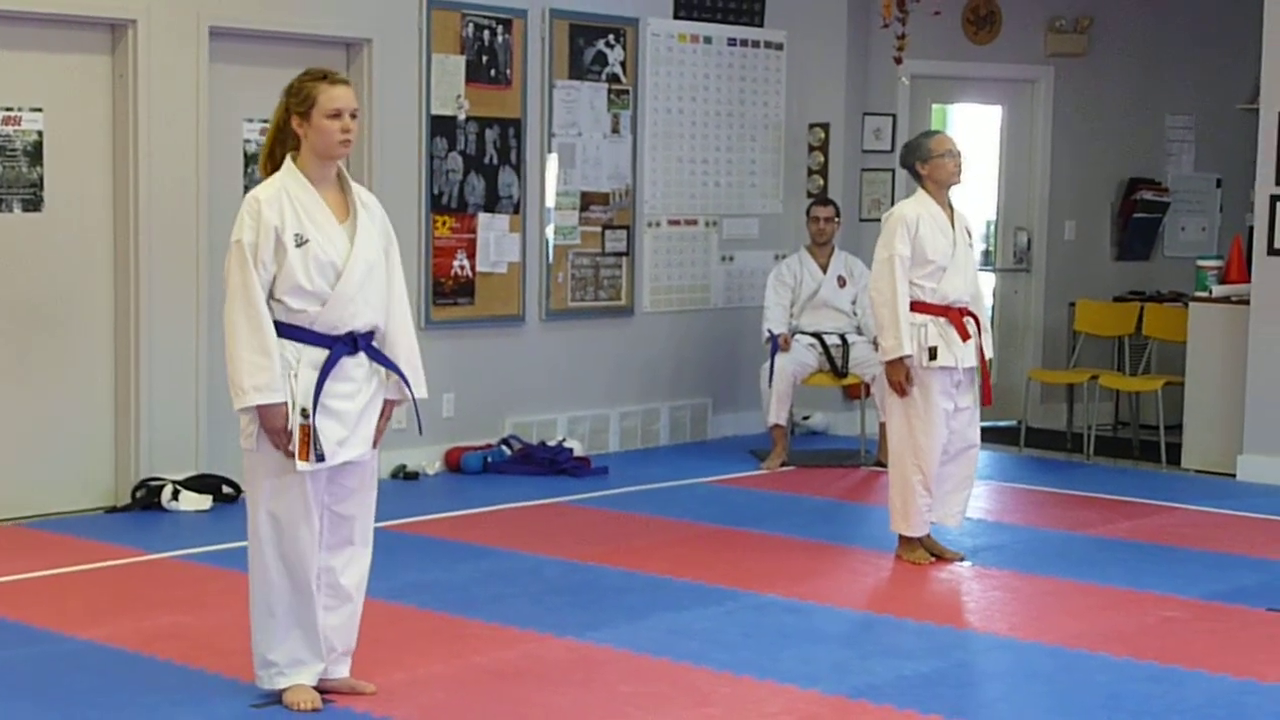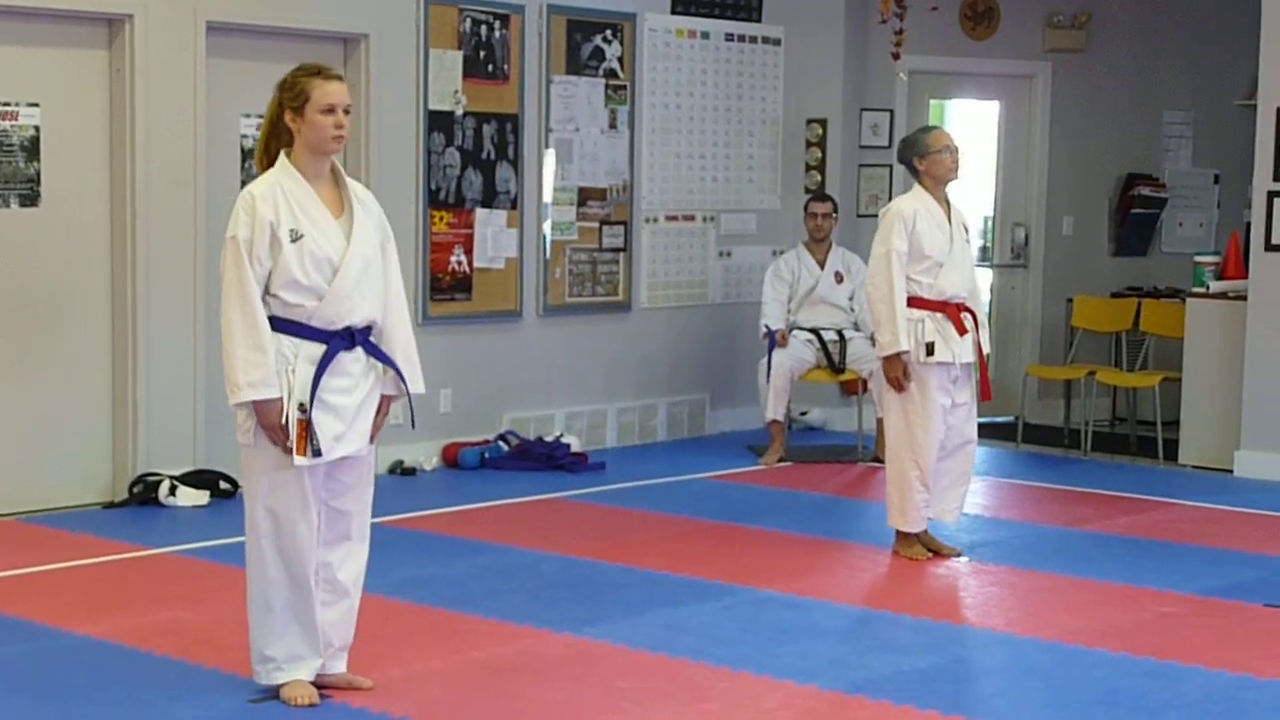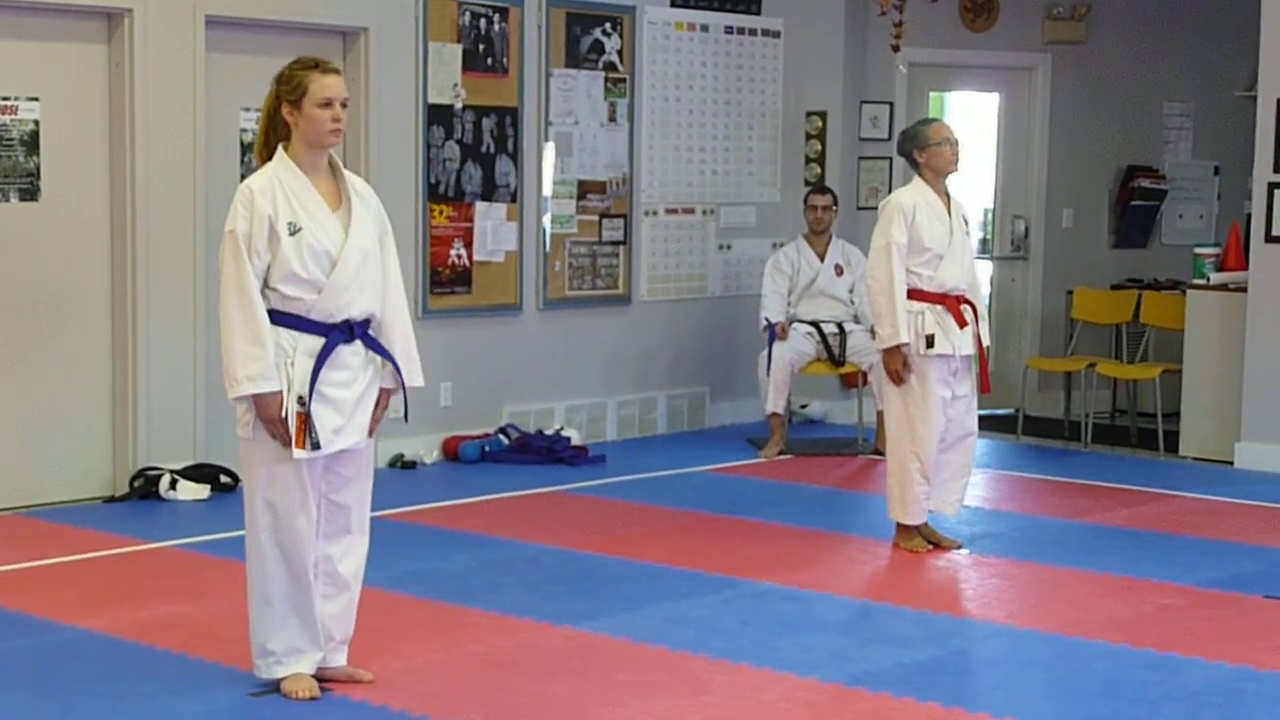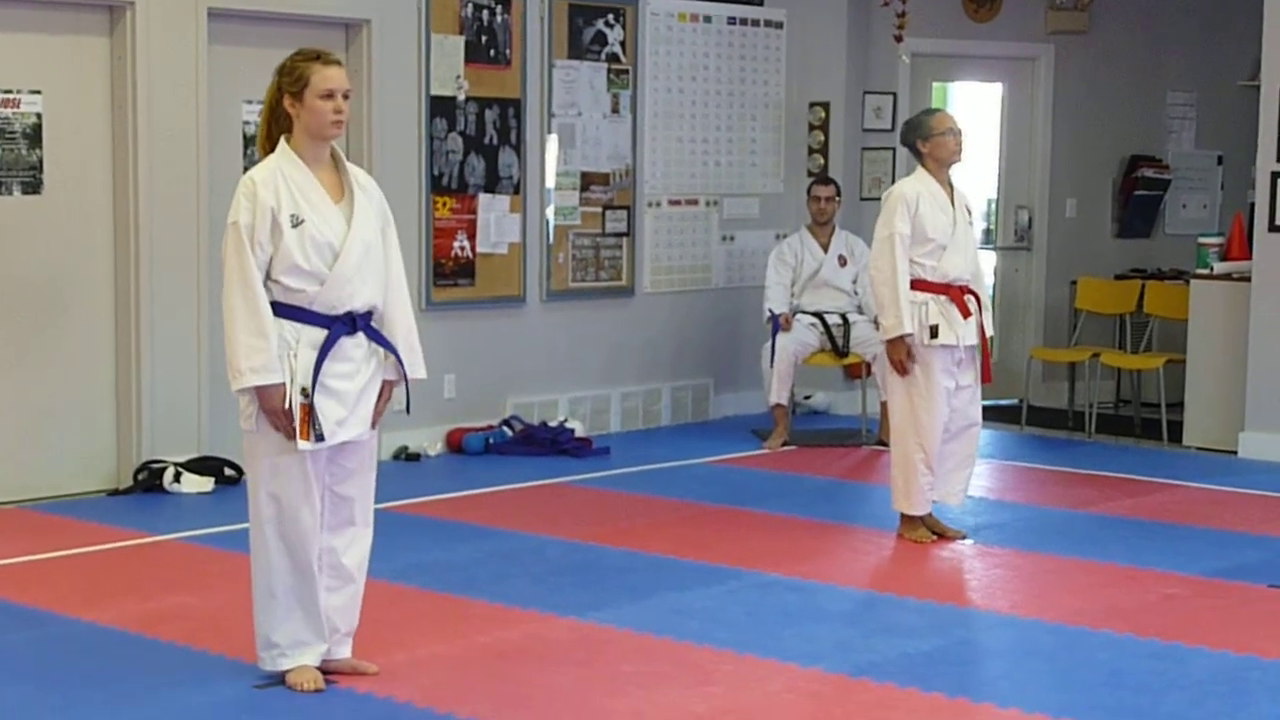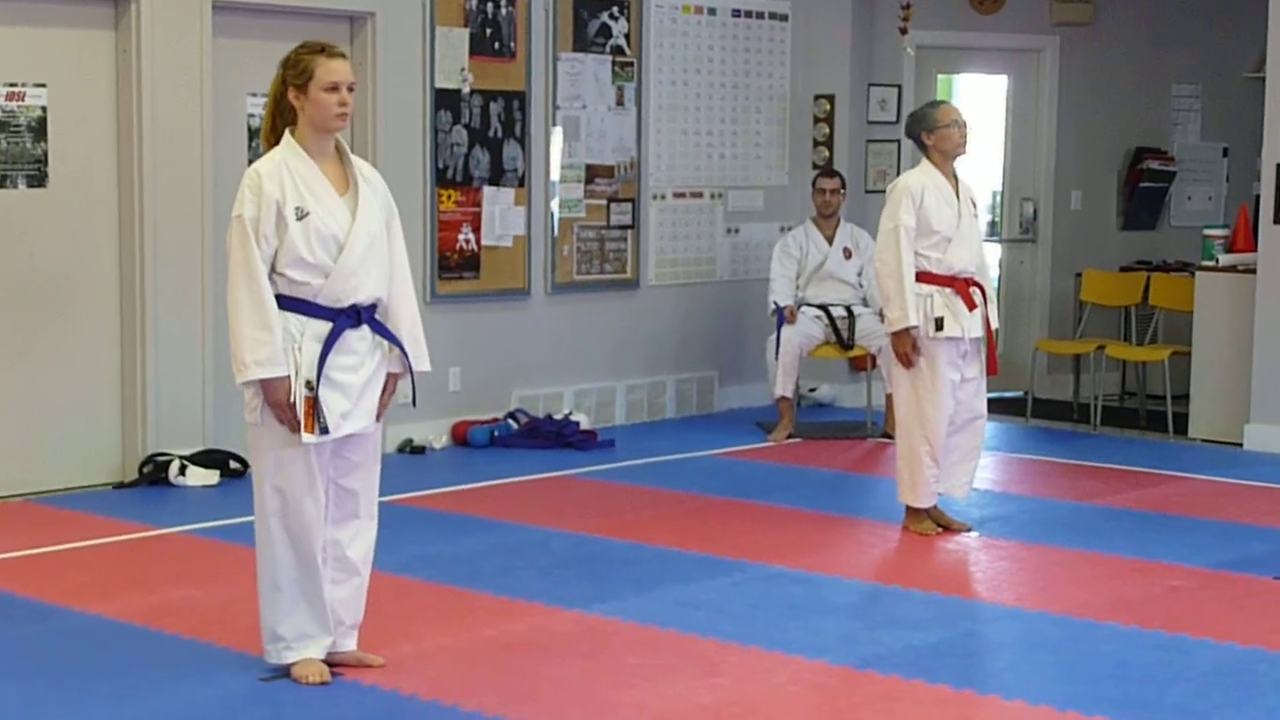
dt=0.1s
person 1, frame 1
left shoulder: (368, 207)
right shoulder: (267, 204)
left elbow: (391, 300)
right elbow: (248, 306)
left wrist: (390, 387)
right wrist: (266, 398)
left hip: (356, 382)
right hip: (293, 380)
left knee: (347, 531)
right knee: (289, 530)
left ankle: (328, 663)
right ankle: (287, 669)
person 1, frame 2
left shoulder: (363, 202)
right shoulder: (262, 200)
left elbow: (387, 295)
right elbow: (243, 302)
left wrist: (386, 382)
right wrist: (262, 393)
left hip: (352, 378)
right hip: (290, 376)
left knee: (343, 526)
right knee: (288, 525)
left ankle: (326, 657)
right ankle: (286, 663)
person 1, frame 3
left shoulder: (361, 196)
right shoulder: (261, 194)
left elbow: (386, 288)
right elbow: (242, 296)
left wrist: (387, 374)
right wrist: (261, 387)
left hip: (351, 371)
right hip: (289, 369)
left knee: (343, 518)
right knee: (287, 518)
left ankle: (326, 650)
right ankle: (286, 657)
person 1, frame 4
left shoulder: (363, 187)
right shoulder: (263, 186)
left elbow: (388, 279)
right elbow: (245, 288)
left wrist: (389, 366)
right wrist: (264, 379)
left hip: (354, 363)
right hip: (293, 361)
left knee: (348, 510)
right knee: (291, 510)
left ankle: (331, 642)
right ankle: (292, 649)
person 1, frame 5
left shoulder: (368, 180)
right shoulder: (267, 178)
left elbow: (392, 272)
right elbow: (250, 280)
left wrist: (393, 359)
right wrist: (270, 372)
left hip: (358, 356)
right hip: (296, 353)
left knee: (352, 502)
right knee: (296, 502)
left ankle: (337, 634)
right ankle: (296, 642)
person 2, frame 1
left shoulder: (960, 220)
right shoulder: (905, 216)
right elbow: (886, 287)
left wrist: (980, 344)
right wrist: (895, 353)
left hip: (961, 342)
right hip: (924, 341)
left knee: (960, 441)
right knee: (920, 442)
left ankle: (927, 532)
right ankle: (908, 538)
person 2, frame 2
left shoulder: (956, 215)
right shoulder: (902, 211)
right elbow: (884, 283)
left wrist: (977, 339)
right wrist: (892, 349)
left hip: (957, 337)
right hip: (921, 336)
left knee: (957, 437)
right knee: (917, 437)
left ankle: (924, 527)
right ankle: (906, 533)
person 2, frame 3
left shoulder: (956, 207)
right shoulder: (902, 203)
right elbow: (884, 275)
left wrist: (976, 332)
right wrist: (892, 341)
left hip: (957, 329)
right hip: (920, 329)
left knee: (958, 429)
right knee: (917, 429)
left ankle: (924, 520)
right ankle: (906, 526)
person 2, frame 4
left shoulder: (959, 197)
right shoulder: (905, 194)
right elbow: (887, 266)
left wrist: (980, 322)
right wrist: (896, 332)
left hip: (961, 320)
right hip: (924, 319)
left knee: (962, 419)
right knee: (922, 420)
left ankle: (929, 511)
right ankle: (911, 516)
person 2, frame 5
left shoulder: (964, 190)
right shoulder: (910, 186)
right elbow: (892, 258)
left wrist: (985, 314)
right wrist: (901, 324)
left hip: (966, 312)
right hip: (929, 312)
left knee: (967, 411)
right knee: (927, 412)
left ankle: (933, 503)
right ankle: (915, 508)
person 3, frame 1
left shoulder: (855, 267)
right shoulder: (788, 268)
left elbow: (868, 310)
right elbow: (776, 307)
right wrist: (779, 333)
left hip: (848, 342)
right hip: (805, 342)
right knee: (777, 368)
left ankle: (886, 448)
right ankle: (779, 447)
person 3, frame 2
left shoulder: (852, 263)
right shoulder: (785, 264)
left elbow: (865, 306)
right elbow: (773, 303)
right wrist: (777, 329)
left hip: (846, 338)
right hip: (803, 338)
right knee: (775, 364)
left ankle: (883, 443)
right ankle: (777, 443)
person 3, frame 3
left shoulder: (852, 256)
right shoulder: (786, 257)
left elbow: (865, 298)
right elbow: (773, 296)
right wrist: (777, 321)
left hip: (845, 330)
right hip: (803, 330)
right knee: (776, 357)
left ankle: (883, 436)
right ankle: (777, 436)
person 3, frame 4
left shoulder: (855, 246)
right shoulder: (789, 247)
left elbow: (869, 289)
right elbow: (777, 287)
right wrist: (781, 312)
left hip: (849, 321)
right hip: (806, 321)
right knee: (779, 348)
left ankle: (887, 426)
right ankle: (781, 427)
person 3, frame 5
left shoulder: (860, 239)
right shoulder: (794, 240)
left elbow: (873, 281)
right elbow: (781, 279)
right wrist: (786, 305)
left hip: (854, 313)
right hip: (811, 313)
right knee: (784, 341)
left ankle: (892, 419)
right ankle: (785, 419)
